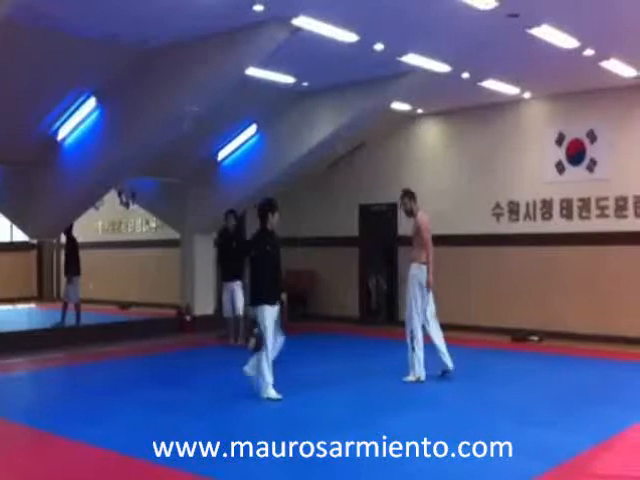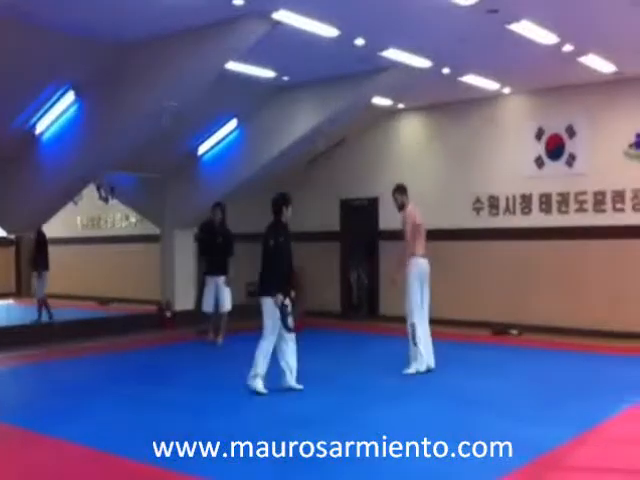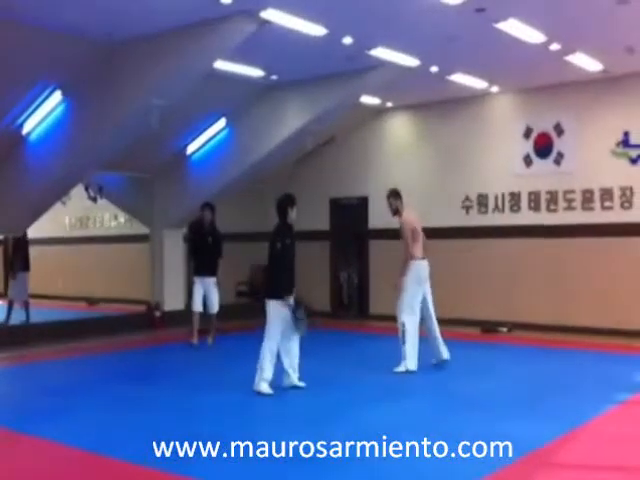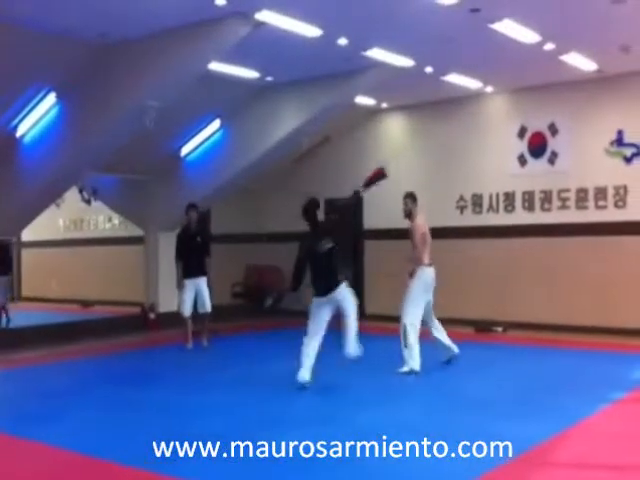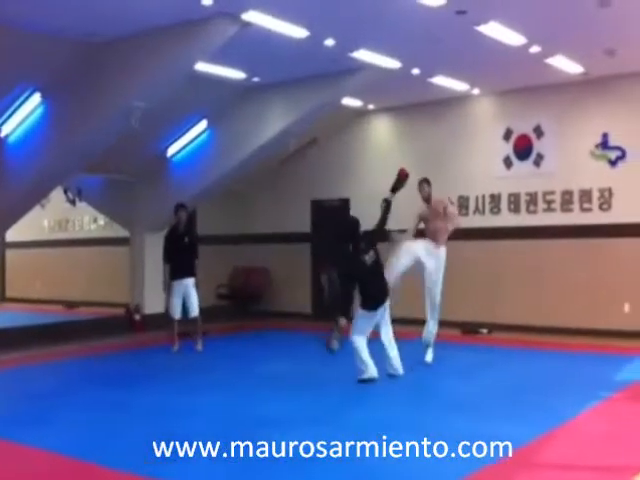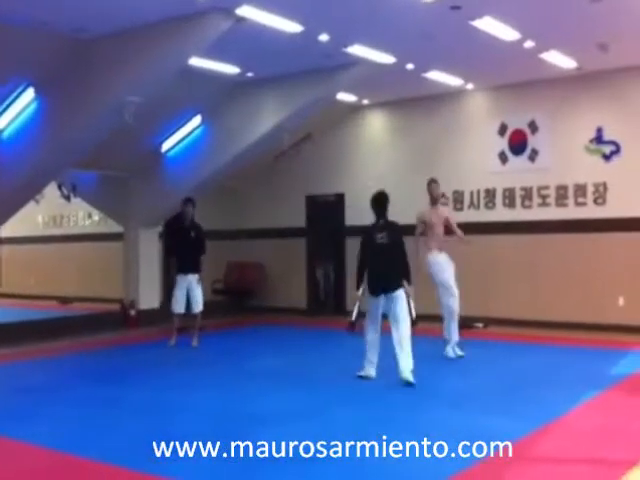
dt=0.5s
person 1, frame 1
left shoulder: (273, 238)
right shoulder: (258, 241)
right elbow: (255, 275)
left wrist: (282, 291)
right wrist: (255, 303)
left hip: (273, 299)
right hip: (263, 300)
left knee: (277, 339)
right knee: (266, 343)
left ankle: (252, 369)
right ankle: (267, 387)
person 1, frame 2
left shoulder: (284, 231)
right shoulder: (272, 233)
right elbow: (269, 265)
left wrist: (291, 288)
right wrist: (277, 293)
left hip: (283, 293)
right hip: (271, 294)
left knee: (287, 335)
right knee: (270, 336)
left ankle: (289, 379)
right ankle: (256, 378)
person 1, frame 3
left shoulder: (287, 232)
right shoulder: (280, 234)
right elbow: (277, 268)
left wrist: (291, 290)
right wrist: (286, 295)
left hip: (285, 294)
right hip: (277, 296)
left knee: (291, 333)
right knee: (273, 337)
left ankle: (291, 377)
right ankle: (262, 381)
person 1, frame 4
left shoulder: (306, 243)
right shoulder: (329, 229)
left elbow: (299, 271)
left wrist: (292, 290)
left hip: (320, 294)
right hip: (338, 286)
left knee: (313, 334)
right knee: (349, 310)
left ankle: (304, 373)
right ankle: (351, 347)
person 1, frame 5
left shoulder: (352, 260)
right shoulder: (369, 239)
right elbow: (382, 226)
right wrist: (388, 203)
left hip: (369, 304)
right hip: (384, 296)
left knee: (357, 336)
right knee: (386, 333)
left ankle: (369, 371)
right ankle: (396, 368)
person 1, frame 6
left shoulder: (369, 233)
right shoulder: (394, 228)
left elbow: (363, 262)
right elbow: (402, 257)
left wrist: (359, 287)
right wrist: (408, 282)
left hip: (376, 288)
right hip: (396, 287)
left knee: (372, 330)
right knee: (402, 329)
left ankle: (369, 369)
right ankle: (406, 373)
person 2, frame 1
left shoulder: (420, 219)
right shoulder: (419, 219)
left elbow: (429, 247)
left wrist: (430, 274)
left hip: (418, 270)
right hip: (420, 270)
left knee: (414, 321)
right knee: (429, 319)
left ankle: (417, 372)
right ankle: (446, 362)
person 2, frame 2
left shoulder: (407, 214)
right shoulder: (415, 212)
left elbow: (408, 244)
left wrist: (400, 271)
left hip: (415, 264)
right hip: (424, 262)
left knee: (414, 314)
right knee: (422, 314)
left ankle: (418, 363)
right ankle: (427, 361)
person 2, frame 3
left shoulder: (404, 220)
right shoulder: (412, 216)
left elbow: (409, 250)
left wrist: (402, 275)
left hip: (415, 267)
right hip: (423, 265)
left knee: (406, 313)
right knee: (427, 312)
left ankle: (409, 362)
right ankle: (441, 353)
person 2, frame 4
left shoulder: (416, 225)
right shoulder: (419, 223)
left elbow: (417, 253)
left wrist: (412, 270)
left hip: (423, 273)
right hip: (426, 272)
left knee: (409, 317)
right knee: (428, 318)
left ankle: (412, 362)
right ankle: (450, 348)
person 2, frame 5
left shoulder: (443, 203)
right shoulder: (422, 213)
left elbow: (454, 220)
right elbow: (413, 235)
left wrist: (445, 231)
left hip: (437, 251)
right hip: (423, 246)
left knee: (433, 299)
right knee: (406, 248)
left ankle: (429, 342)
person 2, frame 6
left shoulder: (445, 211)
right shoulder: (424, 213)
left elbow: (454, 229)
right elbow: (418, 237)
left wrist: (460, 235)
right wrist: (418, 260)
left hip: (443, 257)
right hip: (432, 257)
left knee: (452, 297)
right knee: (450, 296)
left ankle: (450, 342)
right ankle: (451, 342)
person 3, frame 1
left shoulder: (240, 239)
right shoulder: (222, 239)
left elbow: (244, 261)
right elbow: (220, 262)
left wrist: (242, 279)
right wrist: (222, 280)
left hip: (237, 280)
right hip: (226, 281)
left knee: (239, 312)
right knee: (228, 312)
left ankle: (240, 338)
right ankle: (231, 338)
person 3, frame 2
left shoulder: (226, 234)
right shoulder: (206, 233)
left elbow: (229, 256)
right elbow: (203, 256)
left wrist: (227, 275)
right wrist: (204, 274)
left hip: (222, 275)
right hip: (210, 275)
left knee: (223, 307)
right knee: (208, 307)
left ankle: (221, 335)
right ankle: (211, 333)
person 3, frame 3
left shoulder: (215, 234)
right shoulder: (195, 232)
left elbow: (219, 257)
right elbow: (192, 256)
left wrist: (217, 276)
right wrist: (193, 274)
left hip: (211, 276)
right hip: (198, 276)
left knee: (213, 308)
right knee: (196, 307)
left ankle: (211, 335)
right ankle: (195, 336)
person 3, frame 4
left shoulder: (203, 233)
right shoulder: (182, 235)
left elbow: (207, 256)
right elbow: (179, 259)
left wrist: (207, 275)
right wrist: (179, 278)
left hip: (201, 277)
right hip: (187, 278)
left knee: (206, 307)
right knee: (186, 311)
left ankle: (204, 335)
right ankle: (189, 340)
person 3, frame 5
left shoulder: (191, 234)
right shoulder: (170, 235)
left elbow: (195, 258)
right elbow: (167, 261)
left wrist: (195, 277)
right wrist: (166, 280)
left hip: (189, 278)
right hip: (175, 279)
left knee: (195, 312)
right knee: (175, 313)
left ankle: (199, 340)
right ankle: (175, 342)
person 3, frame 6
left shoulder: (197, 229)
right shoulder: (176, 229)
left elbow: (202, 253)
right elbow: (173, 253)
left wrist: (200, 272)
right wrist: (176, 270)
left hip: (194, 273)
right hip: (181, 274)
left knee: (197, 307)
right knee: (176, 307)
left ankle: (195, 337)
right ankle: (174, 336)
